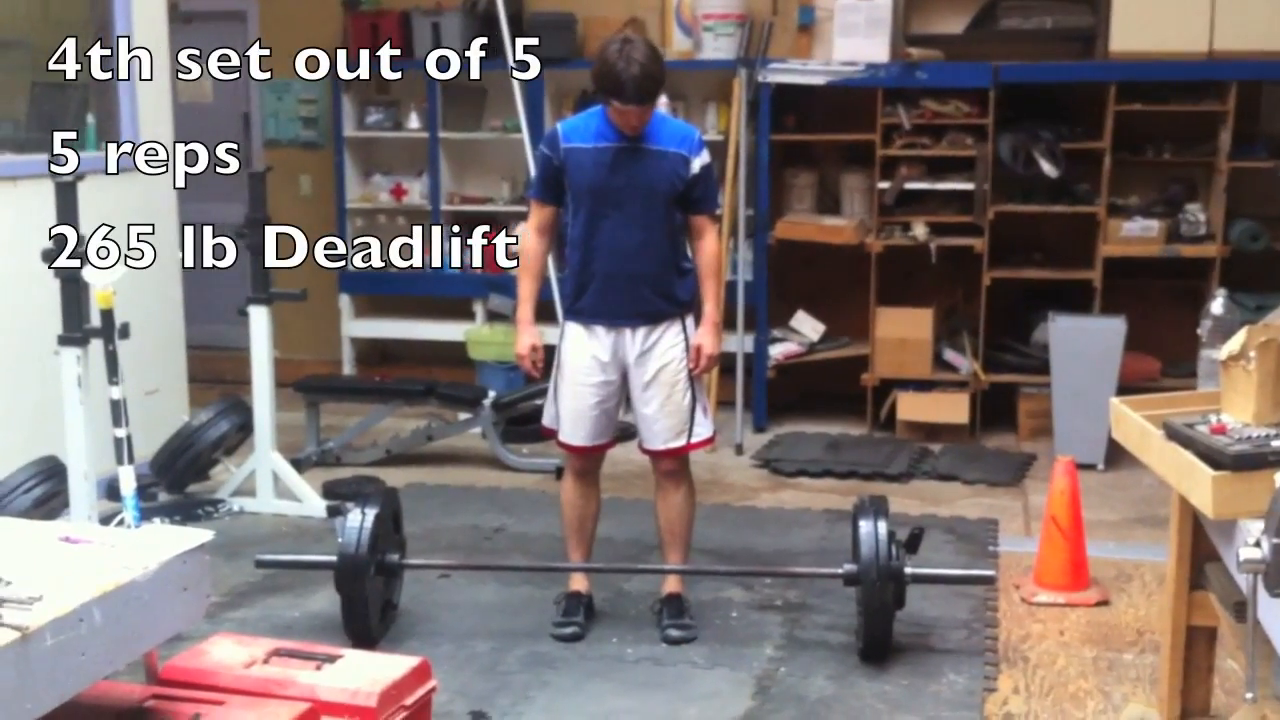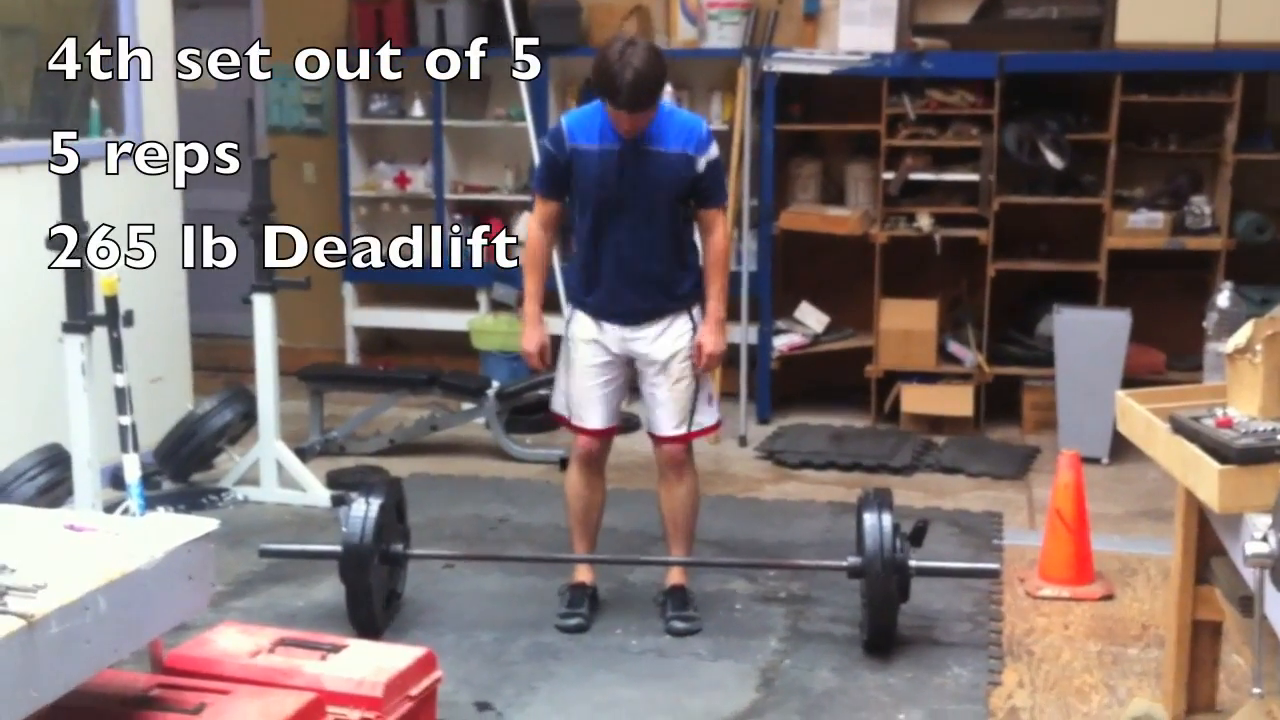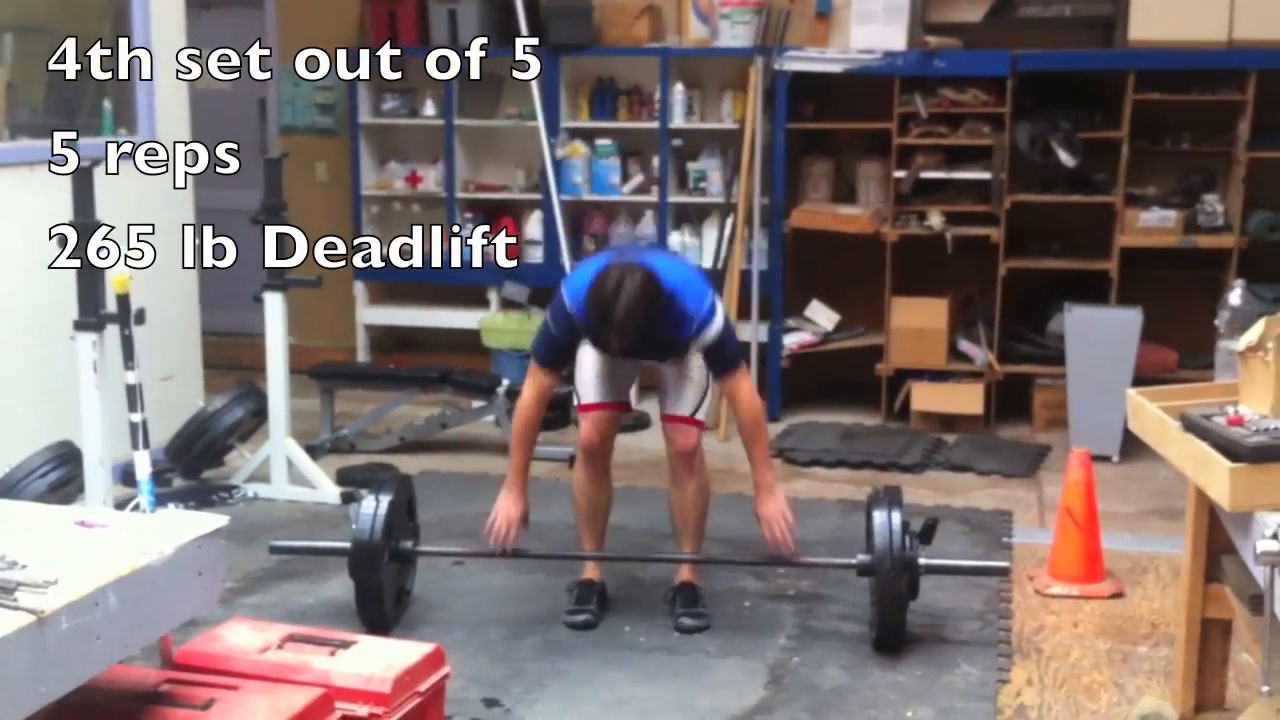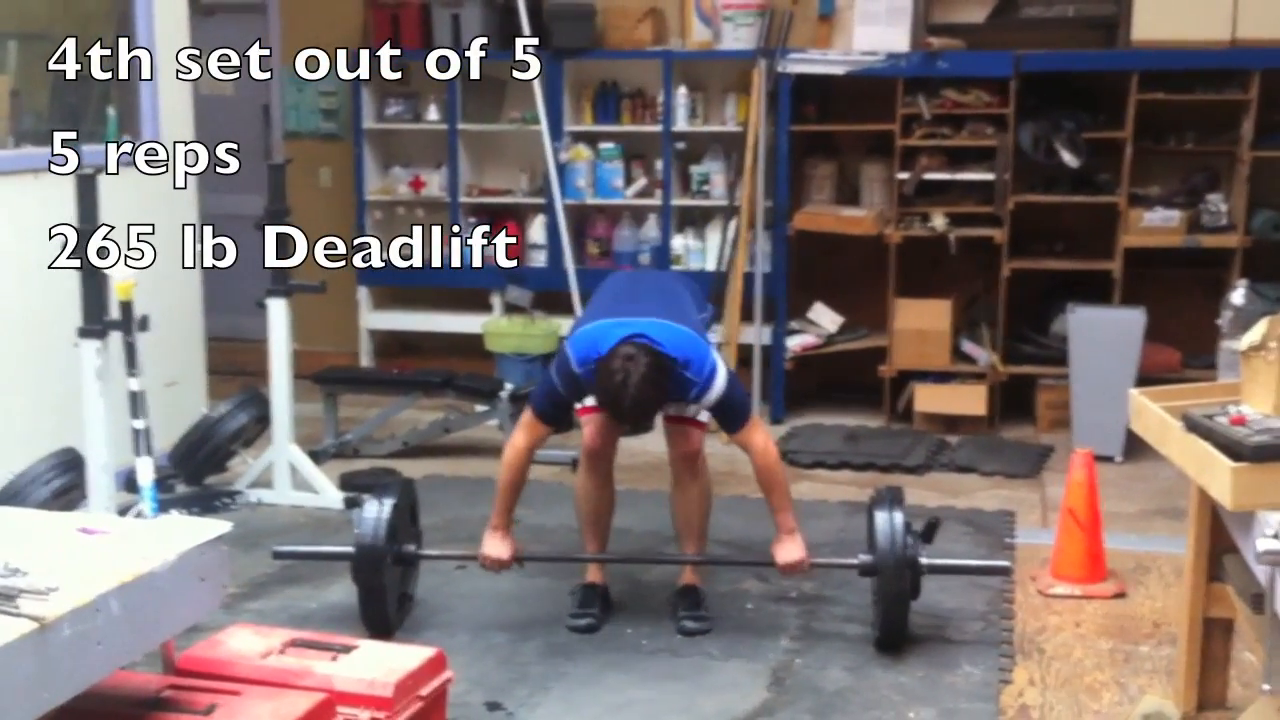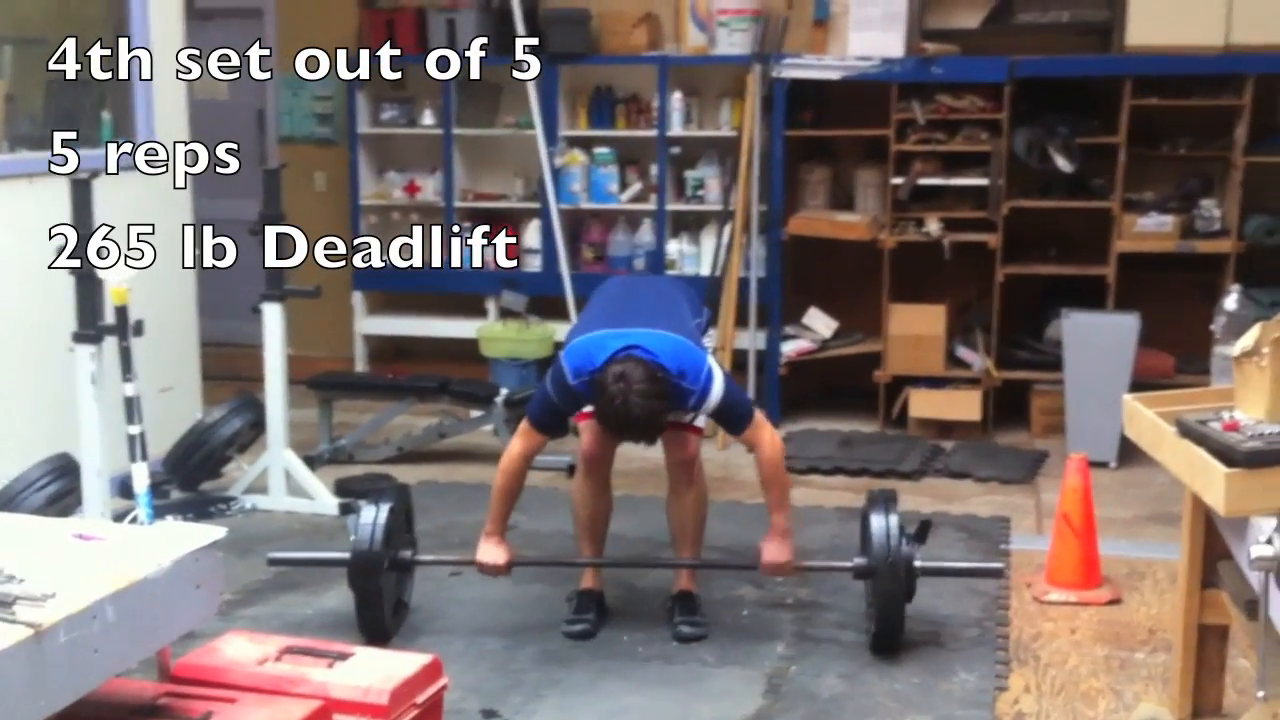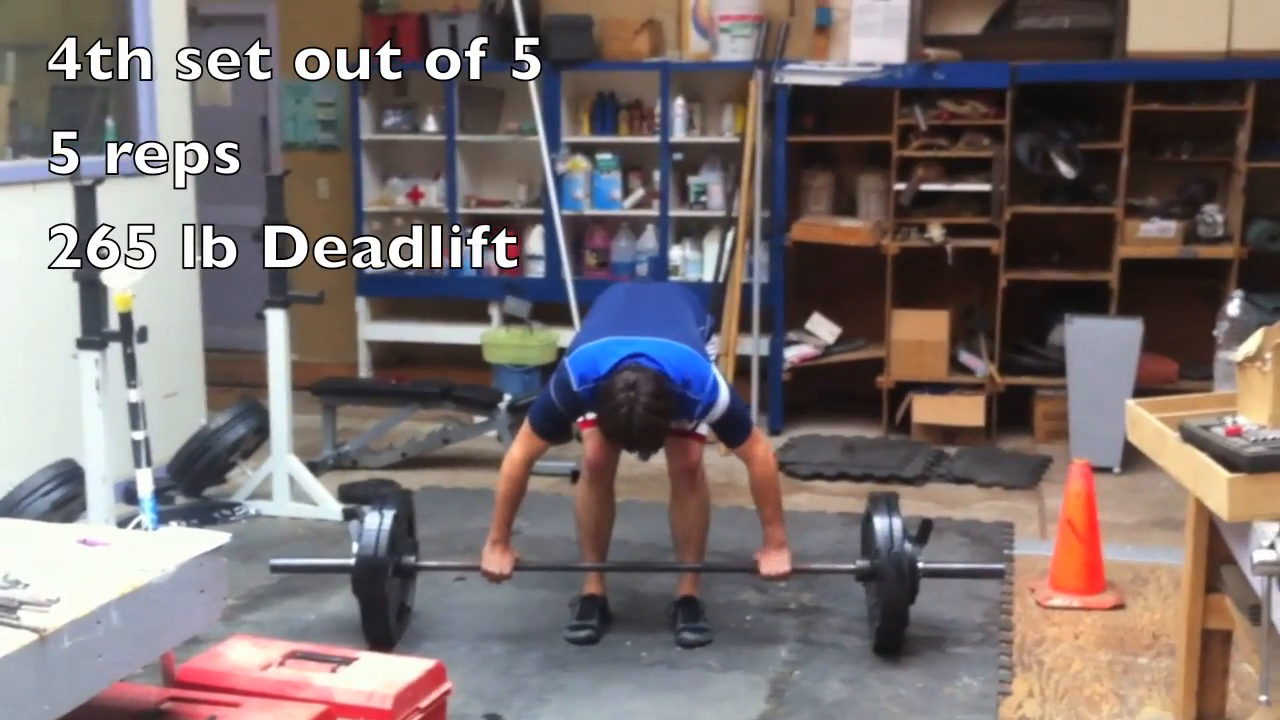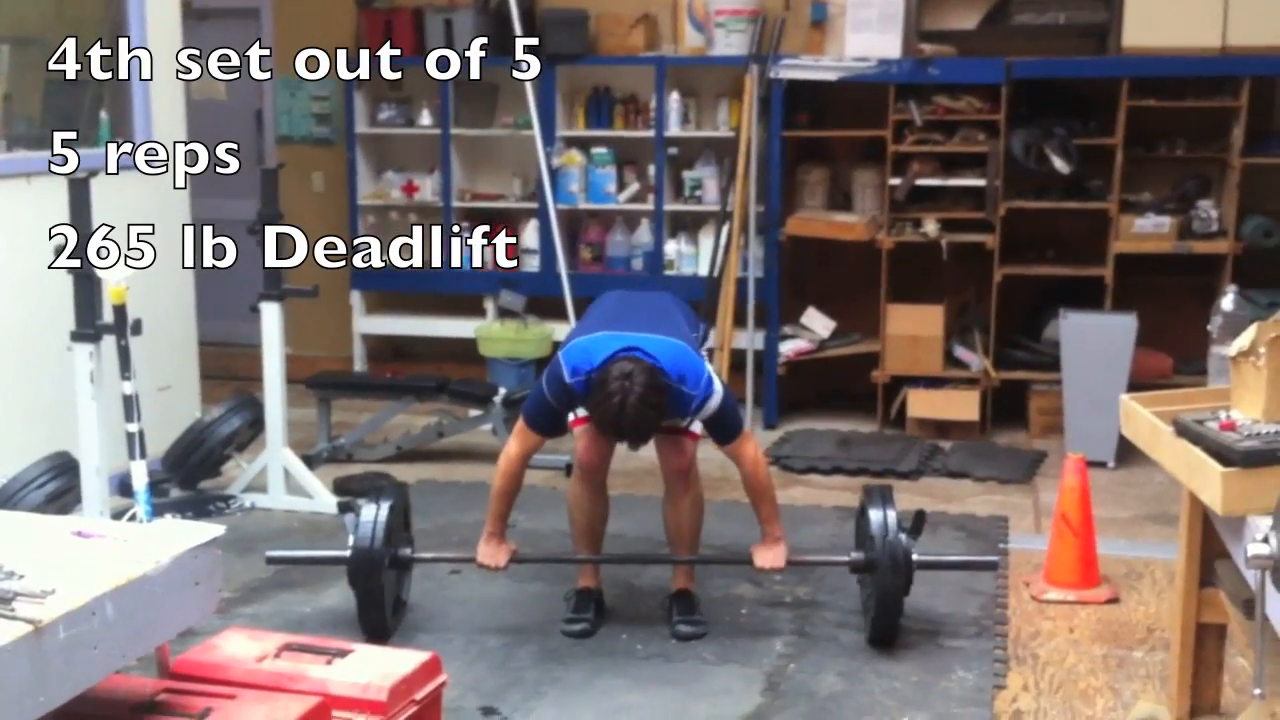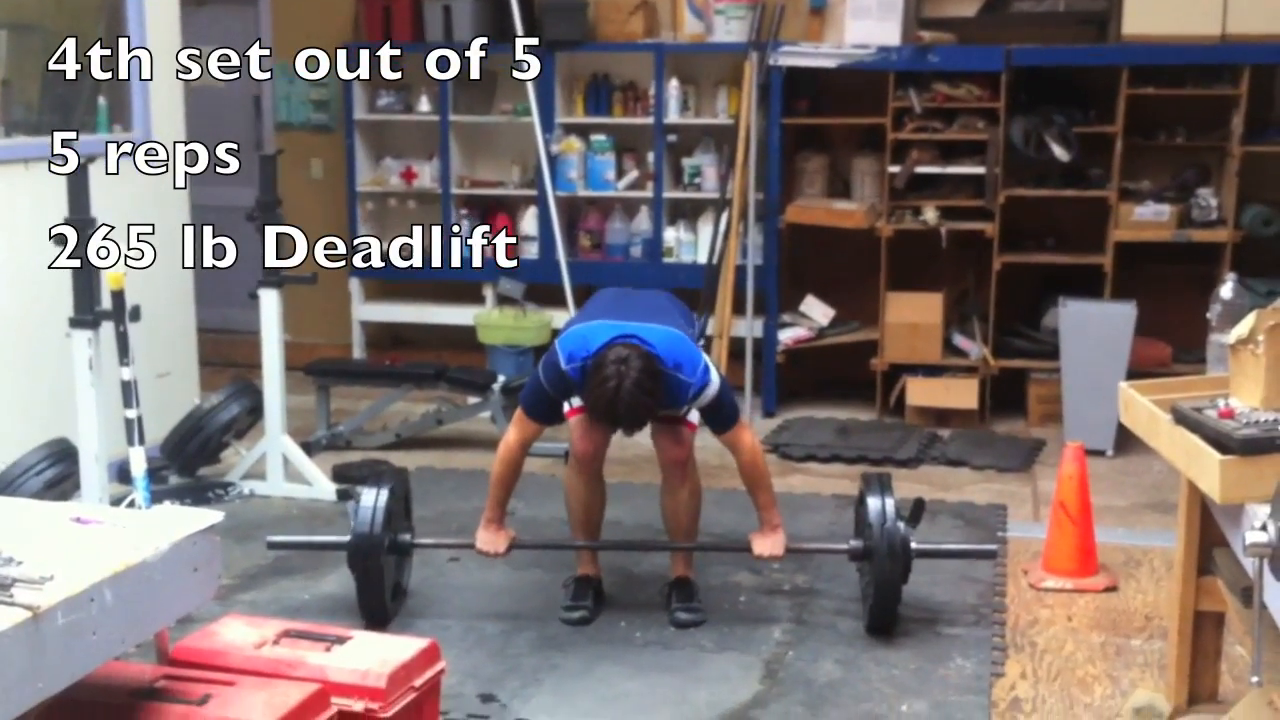
dt=0.4s
person 1, frame 1
left shoulder: (686, 145)
right shoulder: (564, 140)
left elbow: (704, 236)
right elbow: (538, 231)
left wrist: (711, 322)
right wrist: (525, 320)
left hip: (665, 328)
right hip: (586, 326)
left knee: (671, 461)
right knee: (581, 459)
left ankle: (673, 588)
right ankle: (577, 585)
person 1, frame 2
left shoulder: (693, 137)
right shoulder: (568, 134)
left elbow: (715, 230)
right elbow: (541, 227)
left wrist: (714, 321)
right wrist: (532, 318)
left hip: (672, 320)
right hip: (592, 320)
left knee: (674, 452)
right knee: (587, 450)
left ankle: (677, 580)
right ankle: (582, 578)
person 1, frame 3
left shoulder: (695, 306)
right shoulder: (574, 300)
left elbow: (743, 395)
right elbow: (535, 393)
left wrist: (767, 491)
right wrist: (513, 491)
left hip: (676, 344)
right hip: (599, 335)
left knee: (685, 446)
right knee: (592, 442)
left ankle: (687, 578)
right ankle: (591, 575)
person 1, frame 4
left shoulder: (697, 364)
right shoulder: (577, 361)
left elbow: (759, 444)
right elbow: (522, 442)
left wrist: (788, 533)
right wrist: (497, 529)
left knee: (688, 450)
right knee: (594, 446)
left ankle: (690, 580)
right ankle: (594, 578)
person 1, frame 5
left shoulder: (695, 374)
right shoulder: (573, 372)
left elbow: (767, 439)
right elbow: (520, 449)
left wrist: (779, 533)
right wrist: (493, 535)
left knee: (684, 458)
right knee: (592, 453)
left ankle: (685, 588)
right ankle: (589, 585)
person 1, frame 6
left shoulder: (699, 384)
right shoulder: (576, 379)
left elbow: (759, 456)
right elbow: (521, 454)
left wrist: (775, 544)
right wrist: (498, 542)
left knee: (688, 465)
right knee: (596, 462)
left ankle: (688, 595)
right ankle: (593, 592)
person 1, frame 7
left shoulder: (693, 382)
right shoulder: (569, 374)
left elbow: (747, 454)
right elbow: (517, 451)
left wrist: (772, 537)
right wrist: (493, 535)
left knee: (680, 466)
right knee: (588, 461)
left ankle: (683, 588)
right ankle: (587, 586)
person 1, frame 8
left shoulder: (689, 370)
right shoulder: (566, 363)
left elbow: (744, 443)
right elbow: (516, 439)
left wrist: (771, 526)
right wrist: (492, 522)
left hip: (671, 354)
right hip: (592, 356)
left knee: (677, 455)
right knee: (584, 451)
left ankle: (682, 576)
right ankle: (586, 574)
